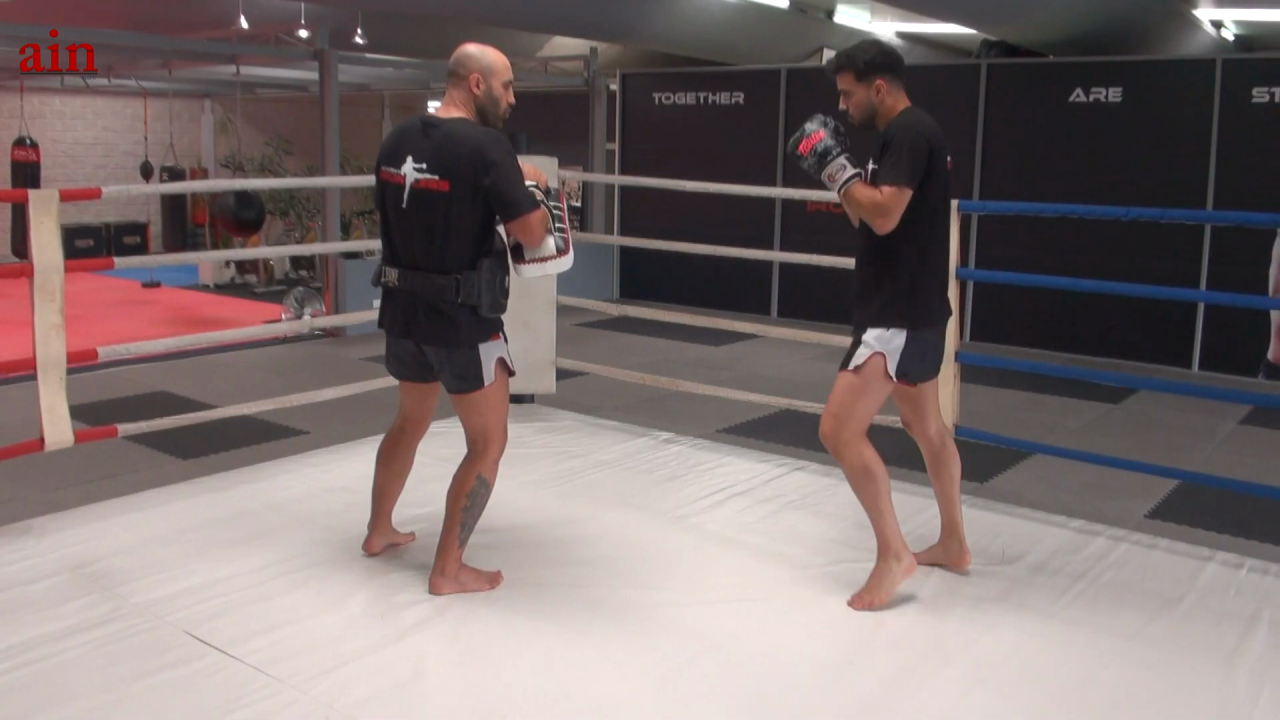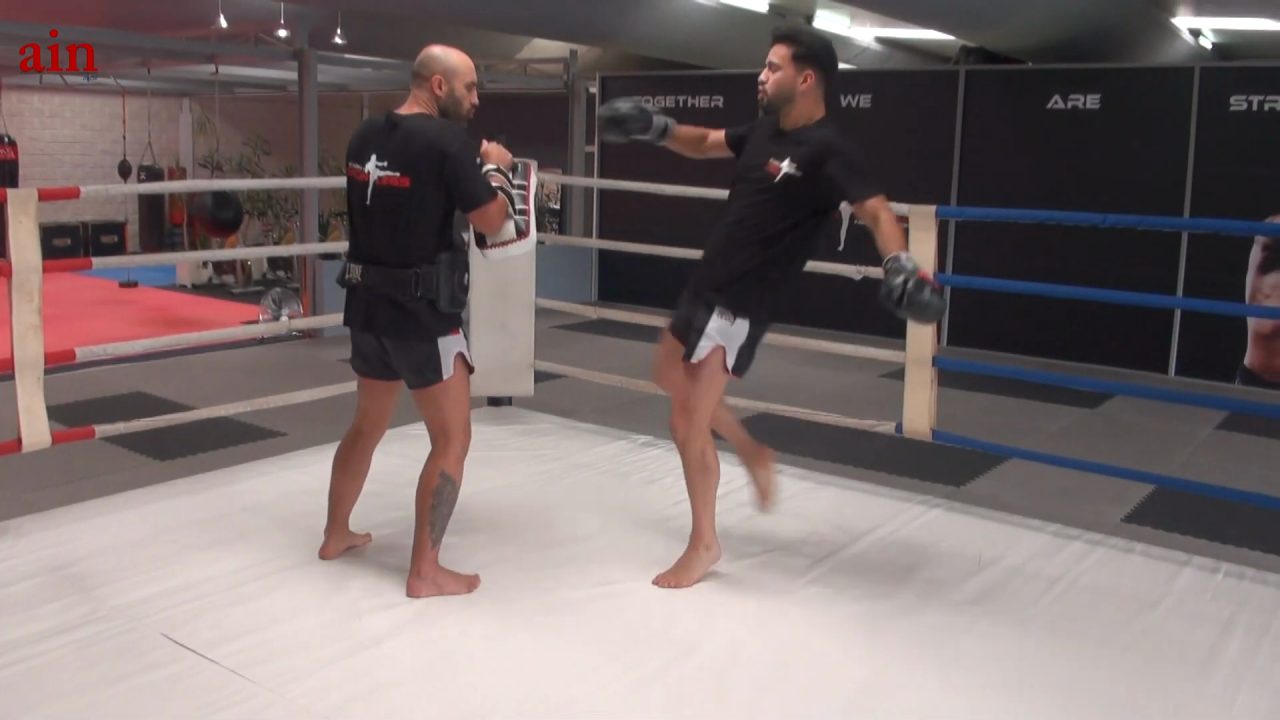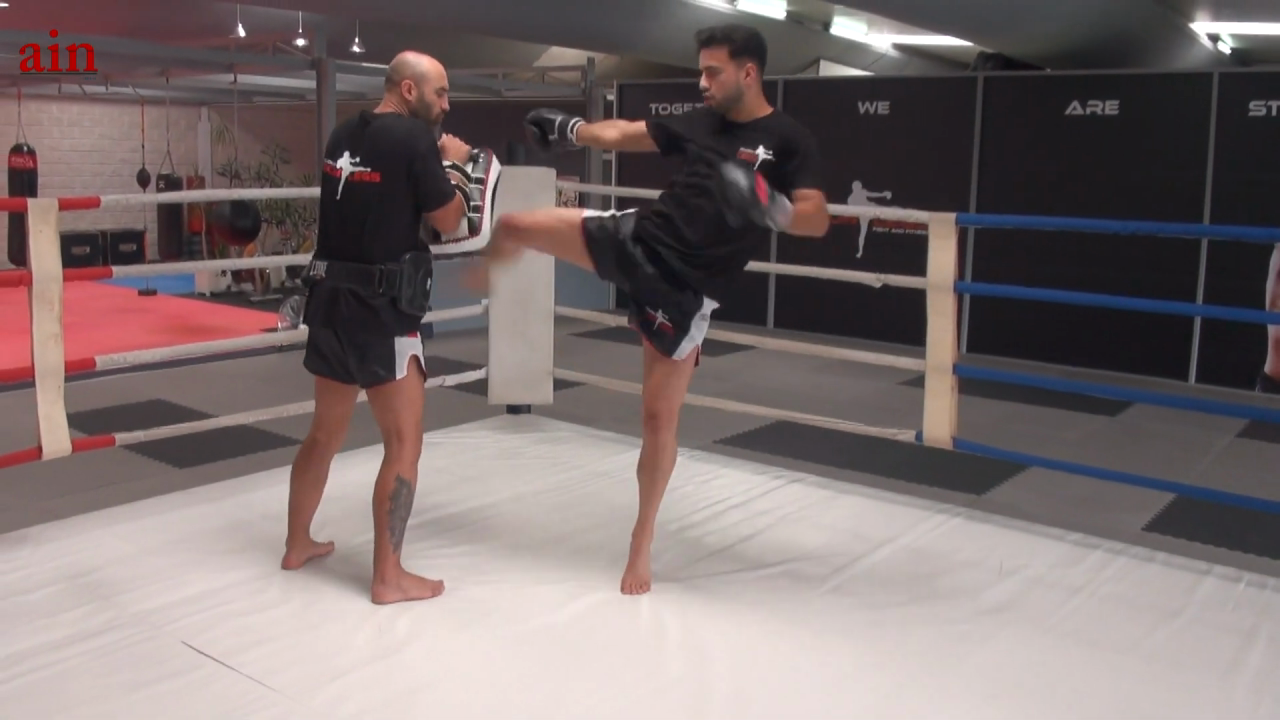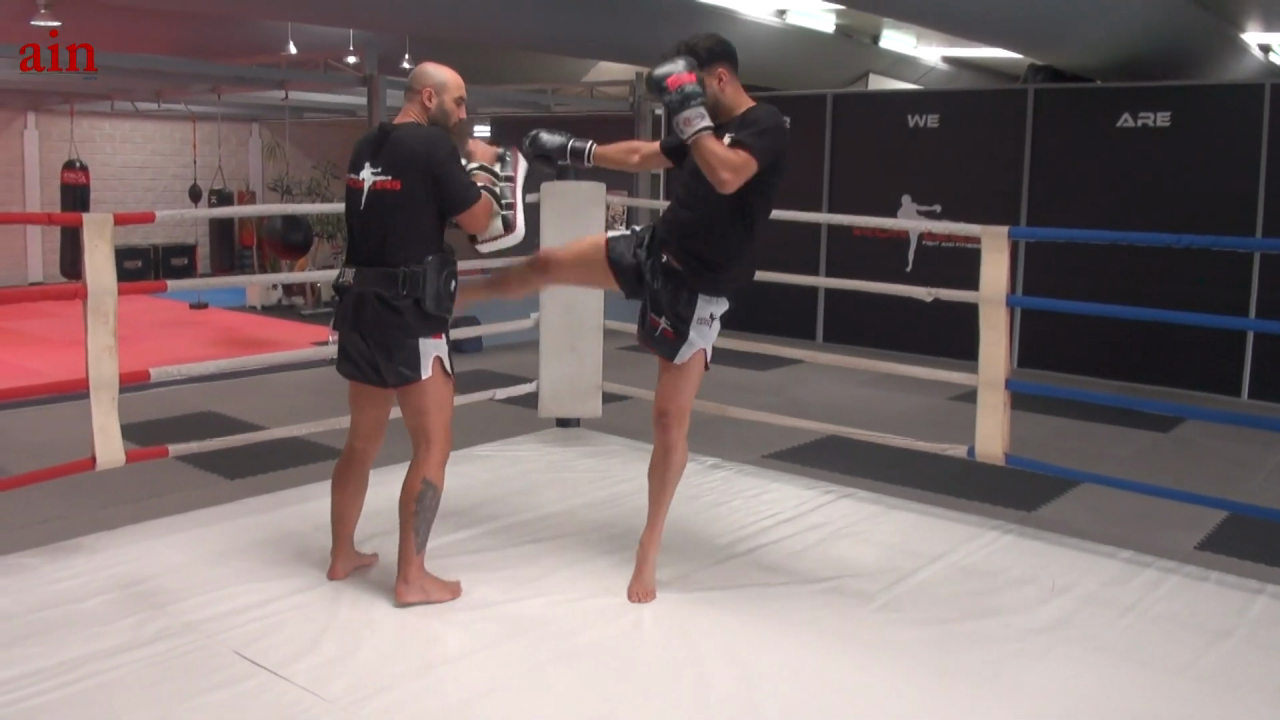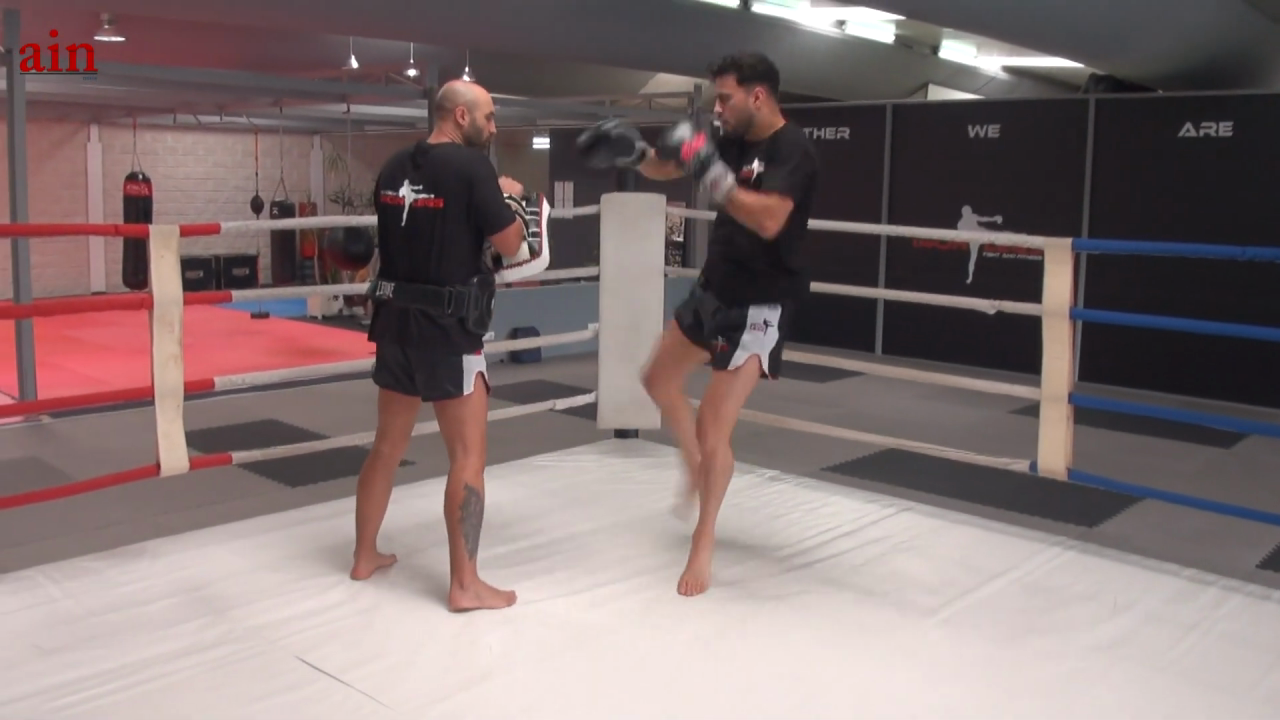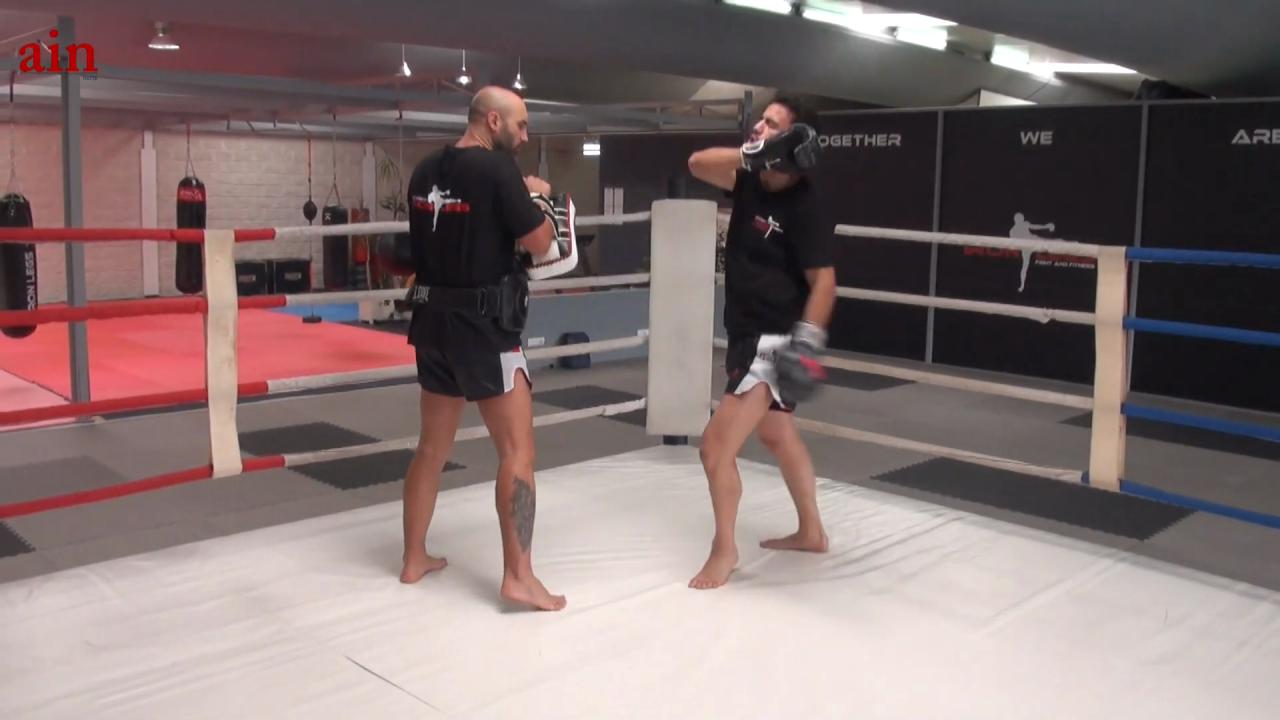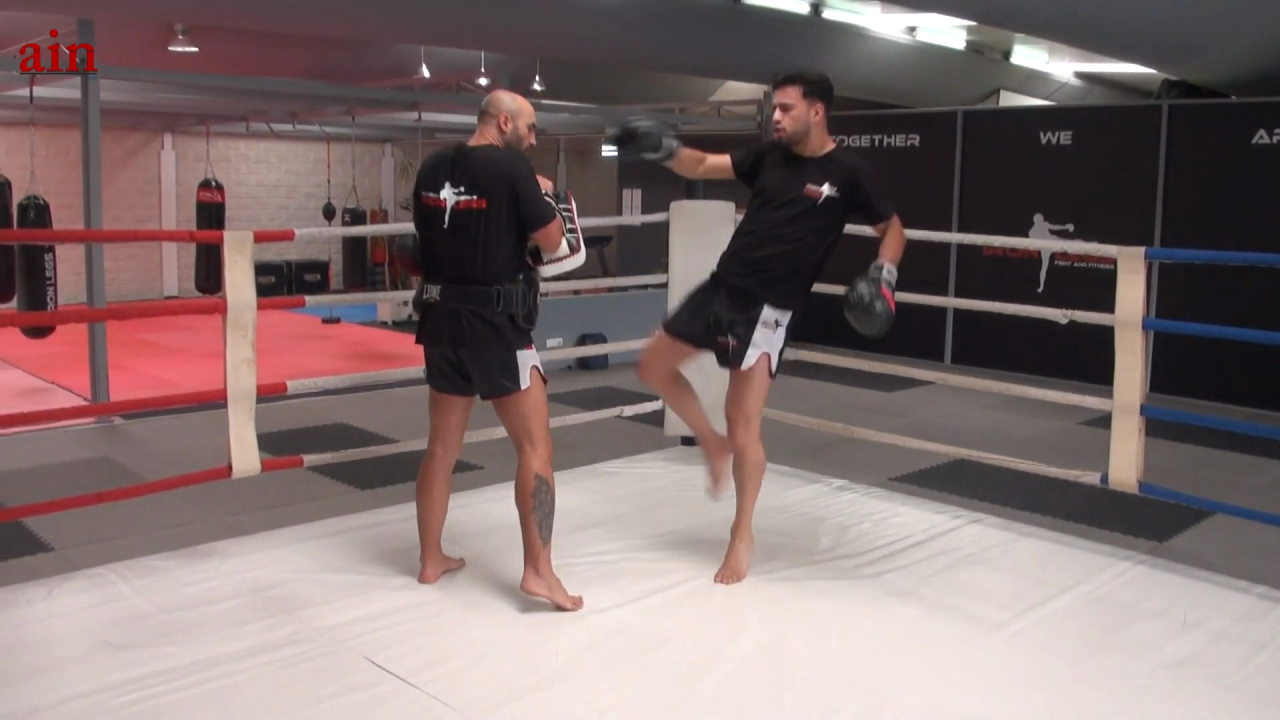
dt=0.7s
person 1, frame 1
left shoulder: (908, 133)
right shoulder: (911, 133)
left elbow: (883, 215)
right elbow: (874, 212)
left wrist: (832, 165)
right wrist: (837, 165)
left hip: (899, 314)
right hip: (914, 309)
left knee: (839, 430)
right knee: (927, 428)
left ankle: (892, 554)
right ankle: (952, 542)
person 1, frame 2
left shoulder: (830, 149)
right shoulder: (765, 129)
left elbow: (878, 214)
right elbow: (705, 144)
left wrist: (902, 267)
right wrist: (656, 127)
left hip: (738, 305)
right hip: (707, 283)
left knee: (688, 421)
right knee: (666, 374)
left ankle: (703, 544)
right ankle: (752, 455)
person 1, frame 3
left shoulder: (790, 140)
right shoulder: (699, 123)
left elbow: (816, 219)
right elbow: (627, 135)
left wrist: (765, 205)
right wrist: (565, 129)
left hip: (690, 288)
right hip: (644, 239)
left knee: (660, 419)
right knee: (518, 226)
left ankle: (642, 542)
right ankle: (479, 271)
person 1, frame 4
left shoulder: (766, 127)
right shoulder: (697, 124)
left elbow: (726, 178)
right elbow: (641, 155)
left wrist: (690, 109)
right wrist: (568, 149)
left hip: (698, 291)
right hip: (653, 253)
left knee: (670, 423)
right knee: (550, 263)
left ankle: (648, 549)
right ankle: (469, 292)
person 1, frame 5
left shoulder: (794, 152)
right shoulder: (734, 142)
left elbow: (768, 222)
right elbow: (663, 163)
left wrist: (709, 166)
right wrist: (625, 147)
left hip: (757, 307)
right hip: (717, 288)
left knee: (715, 431)
right knee: (657, 379)
left ankle: (702, 548)
right ankle: (698, 480)
person 1, frame 6
left shoulder: (805, 207)
right shoulder: (753, 175)
left elbow: (823, 284)
right elbow: (698, 164)
left wrist: (806, 348)
right wrist: (759, 151)
left hip: (772, 341)
right hip: (746, 330)
left knee: (715, 446)
right knee: (777, 438)
left ankle: (724, 551)
right ankle: (811, 531)
person 1, frame 7
left shoulder: (842, 172)
right shoulder: (771, 155)
left elbow: (893, 230)
right elbow: (704, 165)
left wrist: (882, 277)
right wrist: (661, 144)
left hip: (766, 307)
right hip: (725, 282)
left knee: (744, 421)
right knee: (653, 369)
left ankle: (742, 537)
right ankle: (714, 446)
person 2, frame 1
left shoulder: (398, 139)
right shoulder: (486, 145)
right elbow: (531, 233)
right wrist: (529, 183)
left hip: (403, 307)
right hip: (462, 317)
left knee: (410, 420)
right knee: (488, 443)
left ankle: (379, 529)
right ankle: (449, 569)
person 2, frame 2
left shoulder: (366, 135)
right shoulder: (446, 139)
right elbow: (492, 221)
right wrist: (493, 167)
left hip: (368, 303)
right hip: (422, 310)
left knee: (367, 425)
right knee: (451, 439)
left ankle: (336, 534)
right ankle: (425, 570)
person 2, frame 3
left shoulder: (345, 136)
right shoulder: (413, 138)
right elbow: (448, 219)
right wrist: (450, 162)
left hip: (329, 301)
right hip: (382, 310)
left knee: (325, 431)
right knee: (404, 444)
left ankle: (298, 543)
right ankle: (389, 576)
person 2, frame 4
left shoulder: (365, 148)
right shoulder: (431, 144)
right elbow: (479, 220)
left wrist: (460, 169)
right wrist: (481, 168)
left hip: (359, 306)
right hip: (409, 313)
left knee: (362, 439)
right knee: (431, 445)
left ankle: (342, 554)
right ankle: (412, 576)
person 2, frame 5
left shoulder: (394, 168)
right shoulder: (470, 164)
right elbow: (509, 244)
right wrist: (507, 195)
left hip: (396, 320)
right hip: (448, 327)
left knee: (388, 445)
right knee: (468, 456)
left ankle: (365, 555)
right ankle: (465, 584)
person 2, frame 6
left shoulder: (426, 170)
right shoulder: (496, 168)
right elbow: (539, 244)
right wrist: (536, 196)
left hip: (434, 321)
right hip: (484, 326)
left knee: (432, 447)
right knee: (517, 450)
left ankle: (414, 558)
right ankle: (519, 576)
person 2, frame 7
left shoulder: (431, 168)
right shoulder: (509, 167)
right elbow: (552, 241)
right wrist: (542, 195)
left hip: (442, 320)
right hip: (496, 324)
left knee: (442, 446)
right knee: (535, 446)
left ankle: (431, 559)
right ankle: (539, 572)
